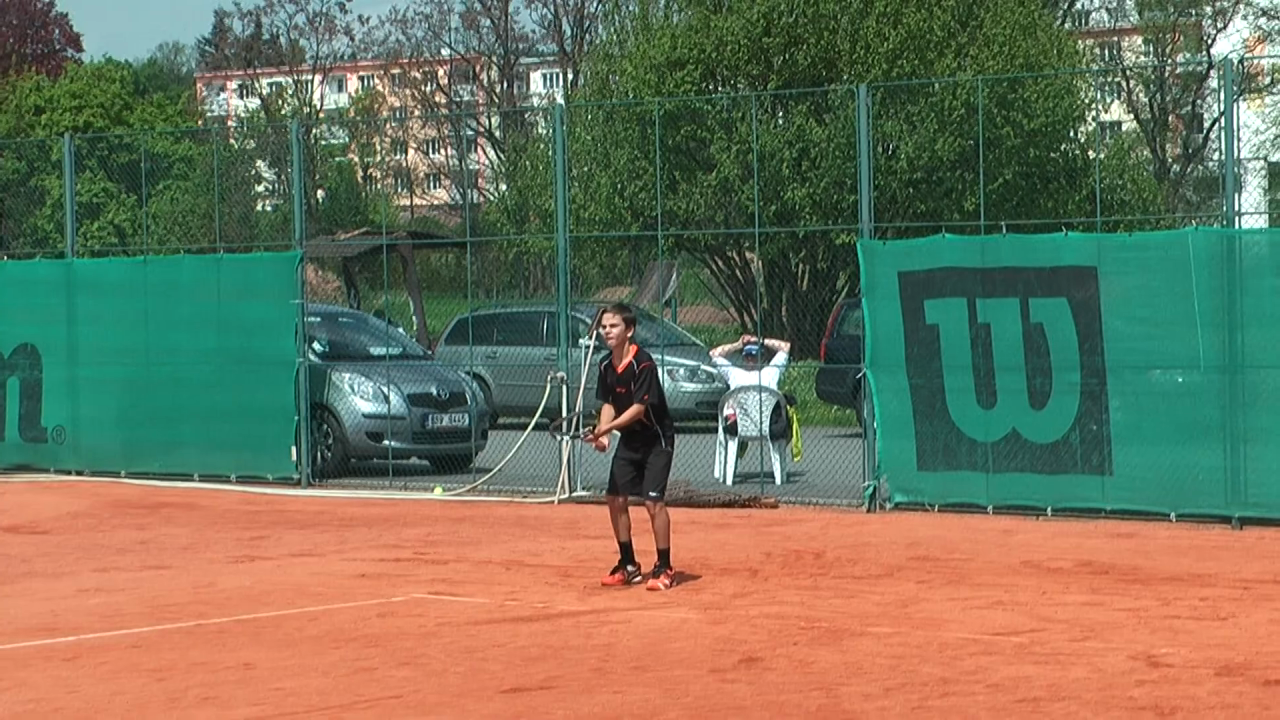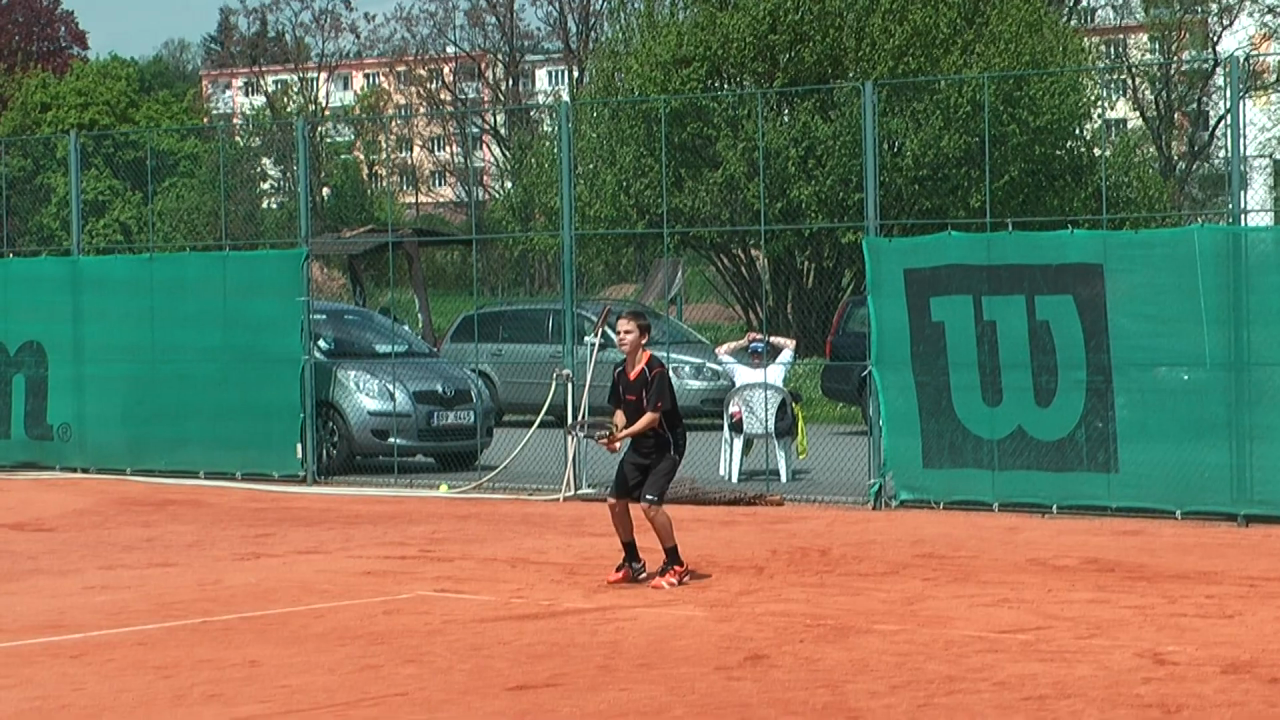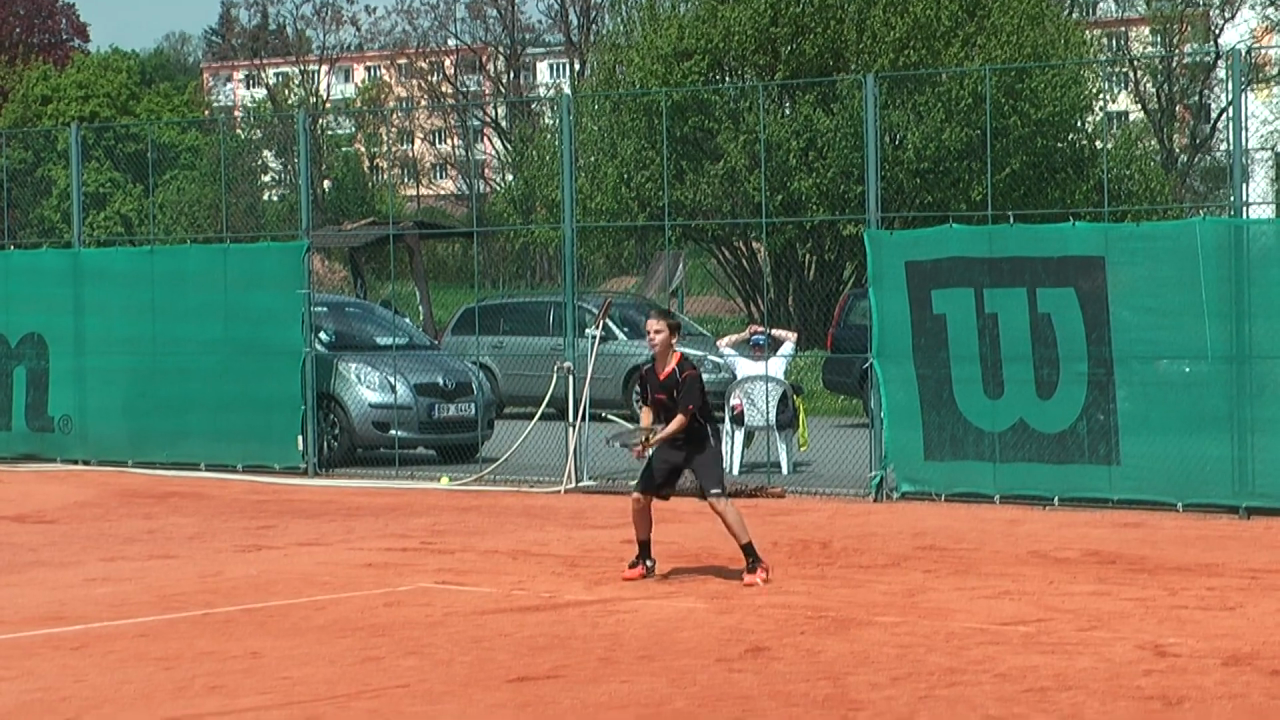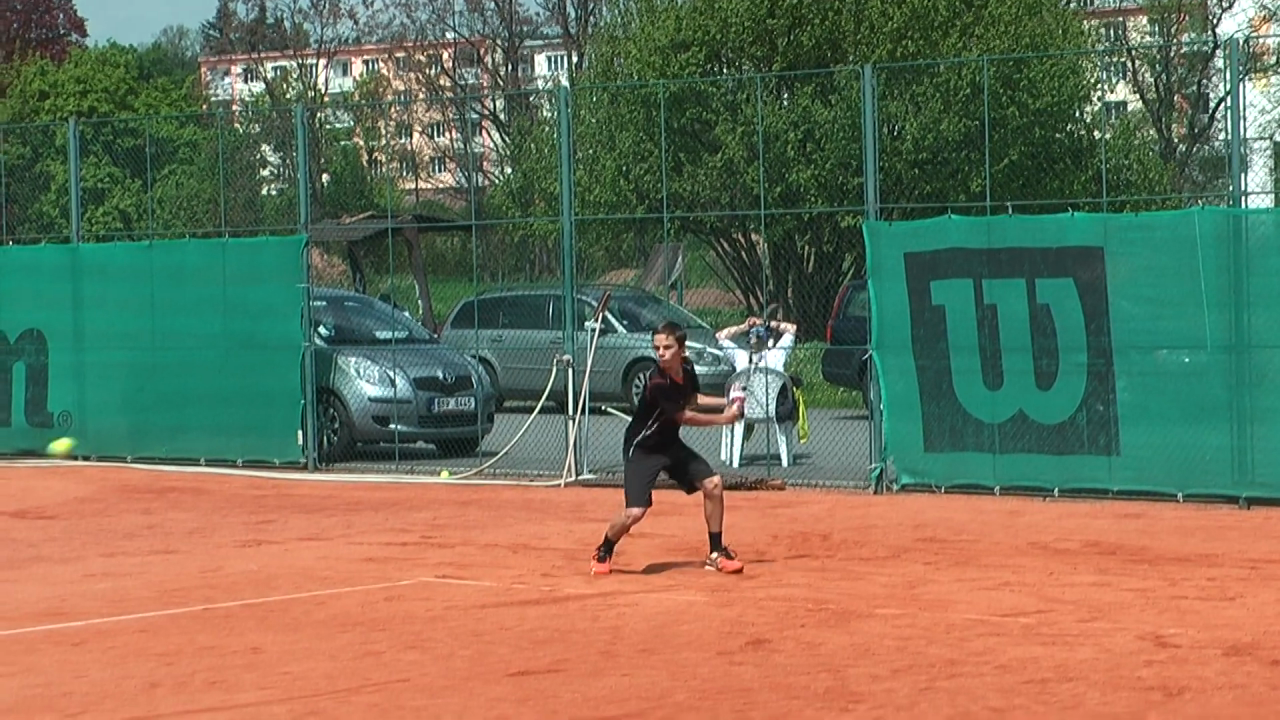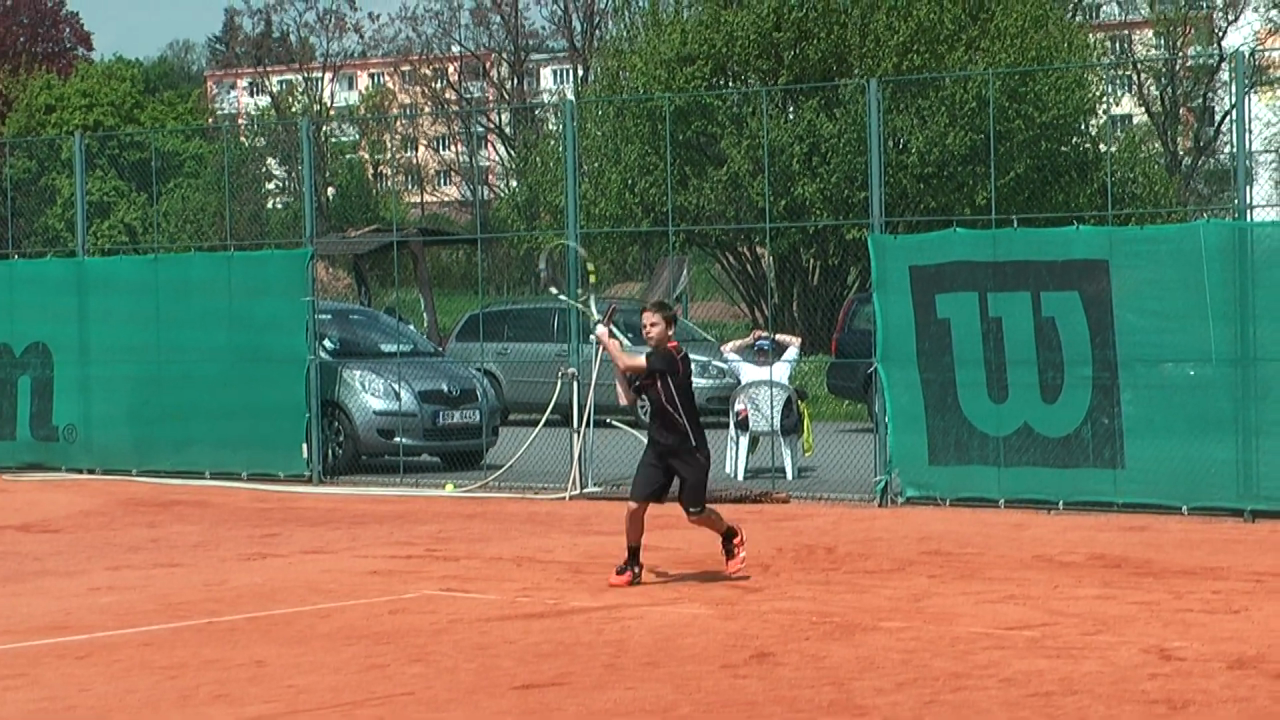
dt=0.5s
person 1, frame 1
left shoulder: (643, 364)
right shoulder: (605, 365)
left elbow: (639, 408)
right elbow: (608, 403)
left wrist: (605, 428)
right wrist: (603, 434)
left hip: (656, 440)
right hip: (629, 440)
left knee: (653, 501)
right knee: (615, 500)
left ankle: (664, 568)
right ankle: (629, 565)
person 1, frame 2
left shoulder: (656, 370)
right shoulder: (620, 371)
left elbow: (654, 415)
right elbow: (620, 410)
left wrist: (622, 435)
right wrist: (615, 438)
left hip: (667, 445)
right hip: (638, 447)
left knee: (651, 503)
right knee: (616, 502)
left ankle: (676, 565)
right ankle: (633, 562)
person 1, frame 3
left shoulder: (688, 372)
right shoulder: (647, 371)
left elbow: (683, 418)
right elbow: (647, 407)
left wrist: (655, 439)
right wrist: (645, 434)
left hip: (701, 442)
right hip: (670, 443)
left knee: (717, 499)
right knee: (639, 498)
left ankle: (754, 562)
right ankle: (645, 560)
person 1, frame 4
left shoulder: (686, 367)
right shoulder: (658, 383)
left elbow: (695, 398)
right elbow: (684, 417)
left wrist: (726, 403)
right wrist: (722, 419)
left hip: (670, 443)
right hip: (642, 448)
left knee: (714, 484)
right knee: (635, 512)
left ankle: (716, 553)
right ankle: (603, 551)
person 1, frame 5
left shoulder: (673, 355)
right shoulder: (648, 360)
left elbow: (626, 362)
right elbow: (626, 399)
left wrist: (606, 339)
right wrist: (618, 370)
left hip: (689, 446)
right hip: (659, 444)
left knee: (696, 514)
right knee: (635, 506)
left ankle: (731, 537)
right ankle: (632, 564)
